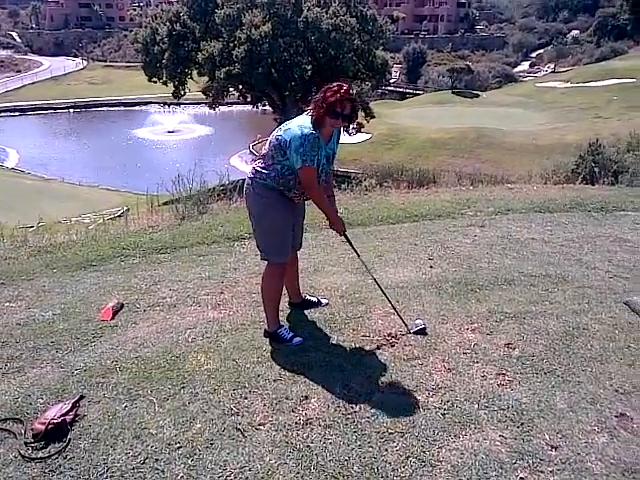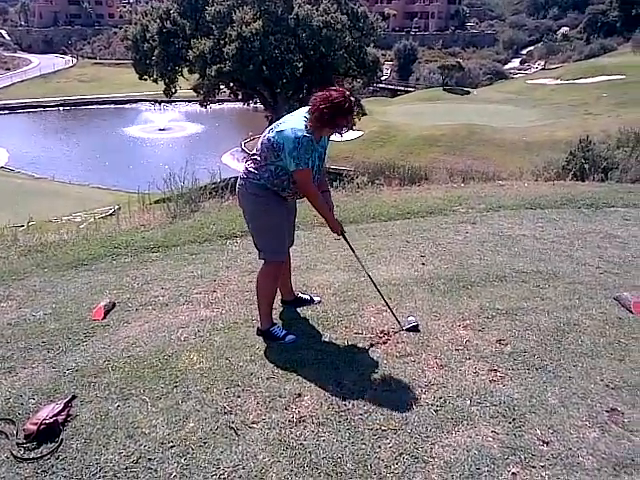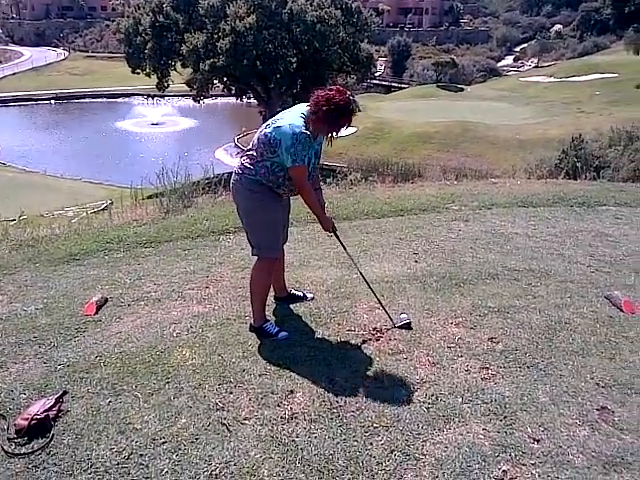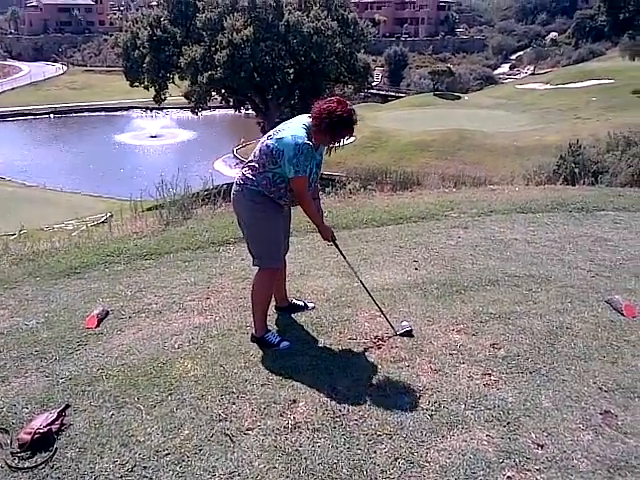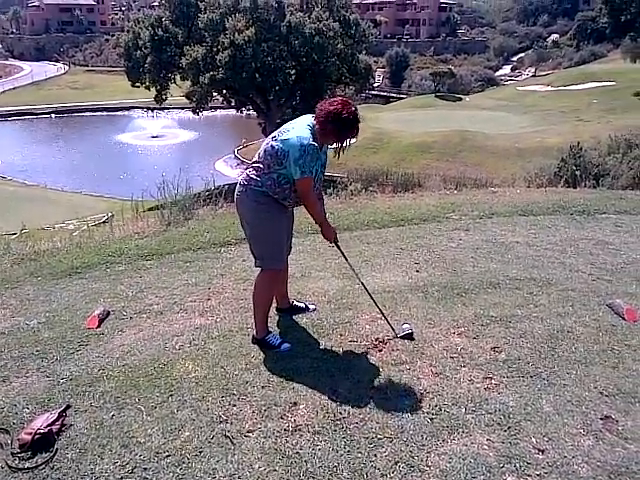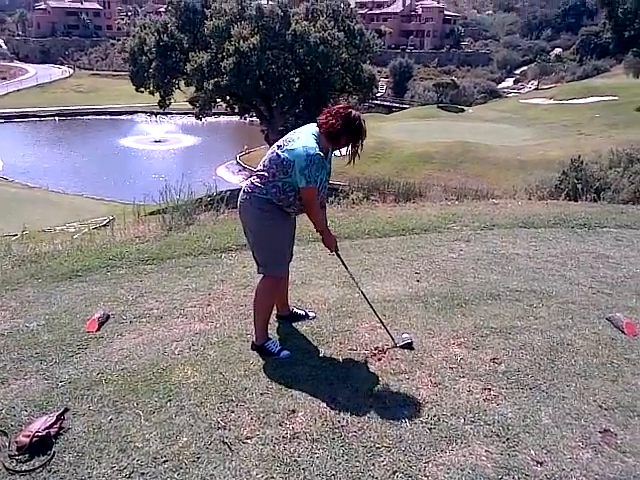
dt=0.2s
person 1, frame 1
left shoulder: (331, 131)
right shoulder: (305, 135)
left elbow: (325, 169)
right elbow: (310, 185)
left wrist: (332, 201)
right wrist: (333, 217)
left hip: (291, 193)
right hip: (267, 193)
left knee: (291, 249)
right knee: (278, 259)
left ankle: (296, 298)
right ankle: (273, 326)
person 1, frame 2
left shoulder: (317, 125)
right shoulder: (299, 137)
left elbow: (316, 165)
right elbow: (307, 187)
left wrist: (326, 193)
right wrist: (330, 218)
left hip: (281, 190)
right hip: (260, 193)
left knee: (283, 248)
right knee: (274, 257)
left ankle: (288, 296)
right ankle: (265, 324)
person 1, frame 3
left shoulder: (312, 117)
right shoulder: (296, 133)
left elbow: (310, 163)
right elbow: (301, 184)
left wrist: (318, 192)
right wrist: (322, 217)
left hip: (275, 186)
right hip: (254, 188)
left knee: (278, 243)
right knee: (268, 254)
left ankle: (281, 292)
right ankle: (258, 321)
person 1, frame 4
left shoulder: (311, 128)
right shoulder: (299, 144)
left elbow: (310, 175)
right elbow: (301, 194)
left wrist: (317, 203)
right wrist: (321, 226)
left hip: (275, 197)
right hip: (255, 199)
left knee: (279, 254)
right knee: (269, 264)
left ankle: (283, 302)
right ankle: (260, 331)
person 1, frame 5
left shoulder: (314, 126)
right shoulder: (305, 145)
left elbow: (313, 179)
right elbow: (306, 194)
left wrist: (320, 203)
right wrist: (325, 226)
left hip: (277, 197)
right hip: (259, 200)
left knee: (281, 255)
right knee: (271, 266)
left ankle: (284, 303)
right ankle: (261, 333)
person 1, frame 6
left shoulder: (317, 133)
right shoulder: (311, 154)
left elbow: (317, 188)
right elbow: (310, 203)
left wrist: (322, 213)
right wrist: (325, 234)
left hip: (279, 205)
right hip: (262, 207)
left knee: (283, 262)
right knee: (273, 273)
left ankle: (284, 311)
right ankle: (260, 339)
